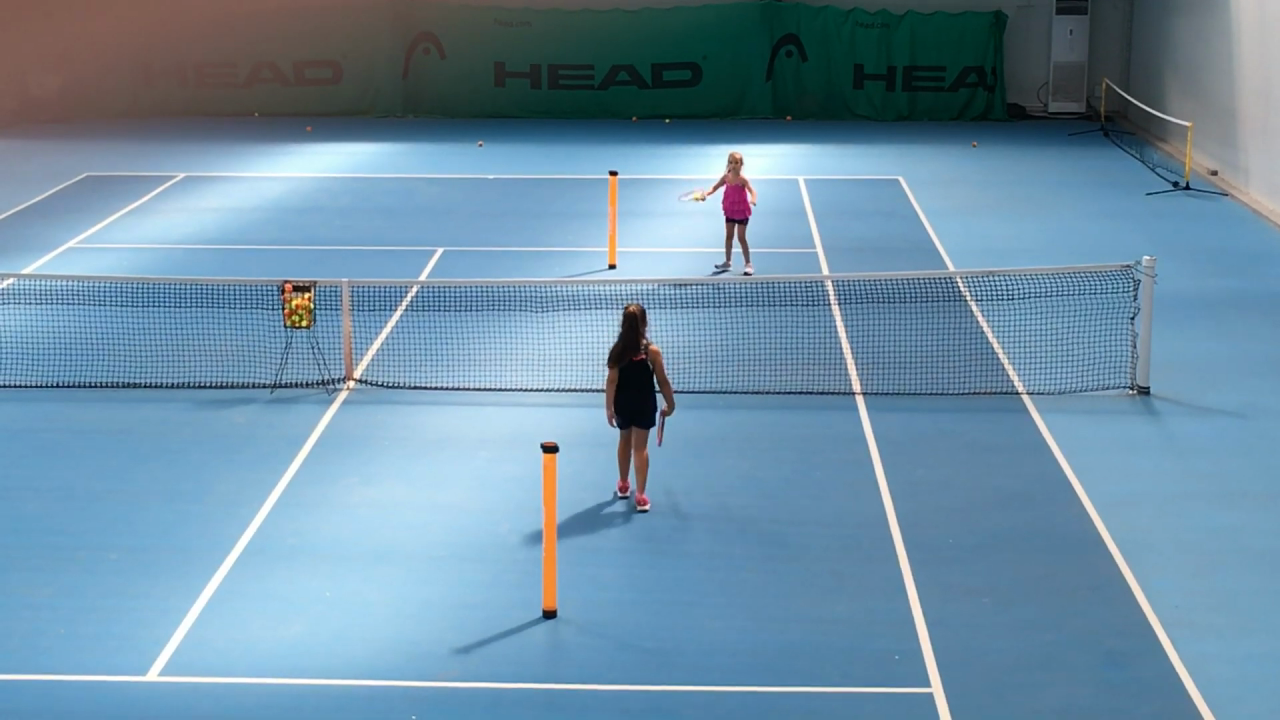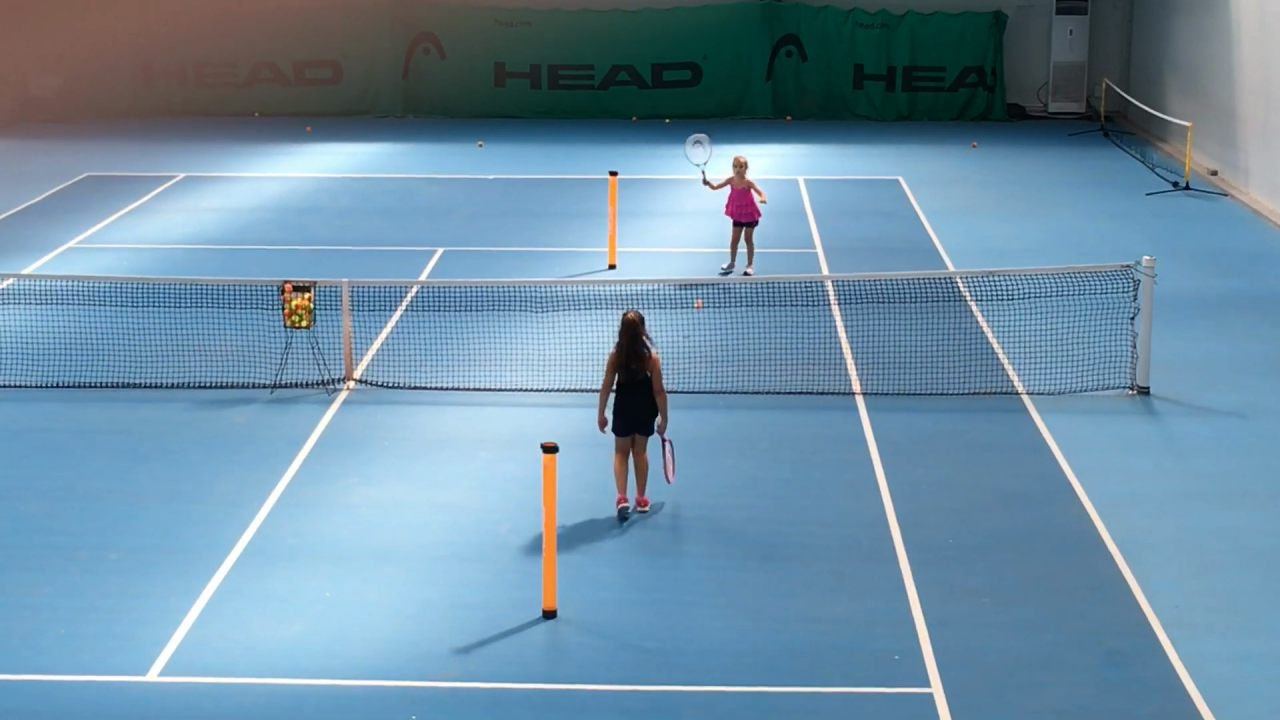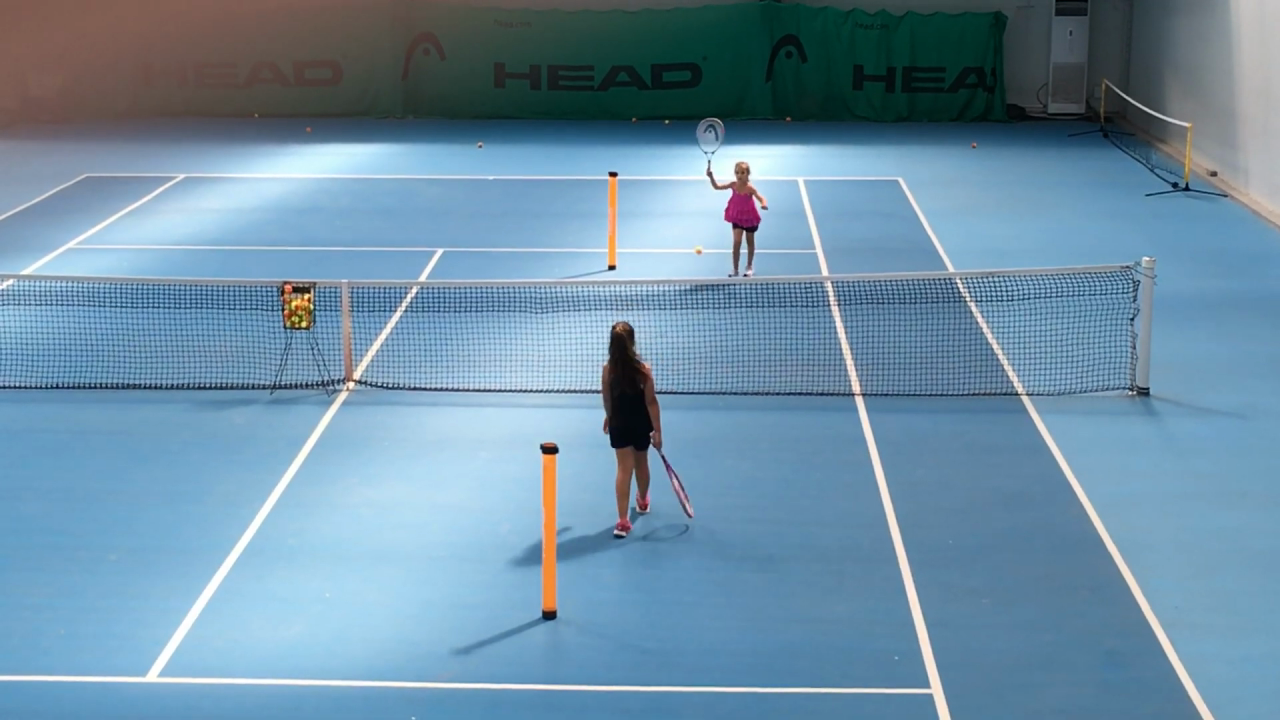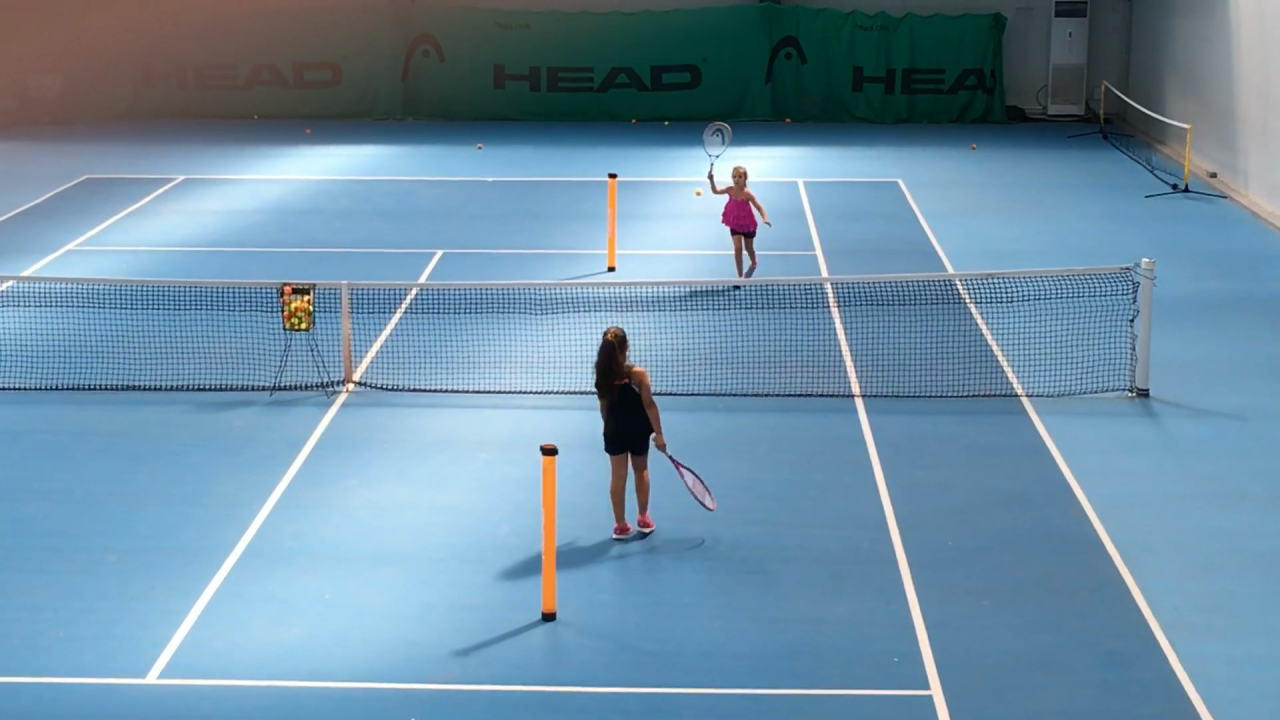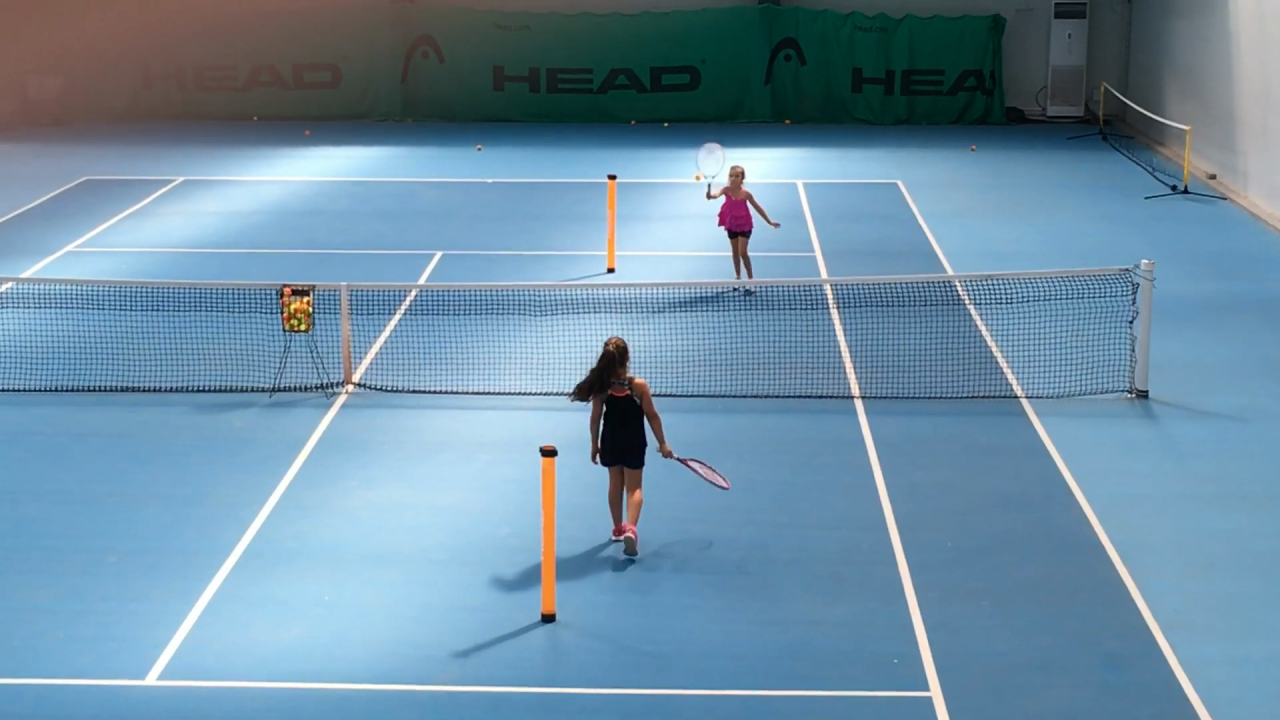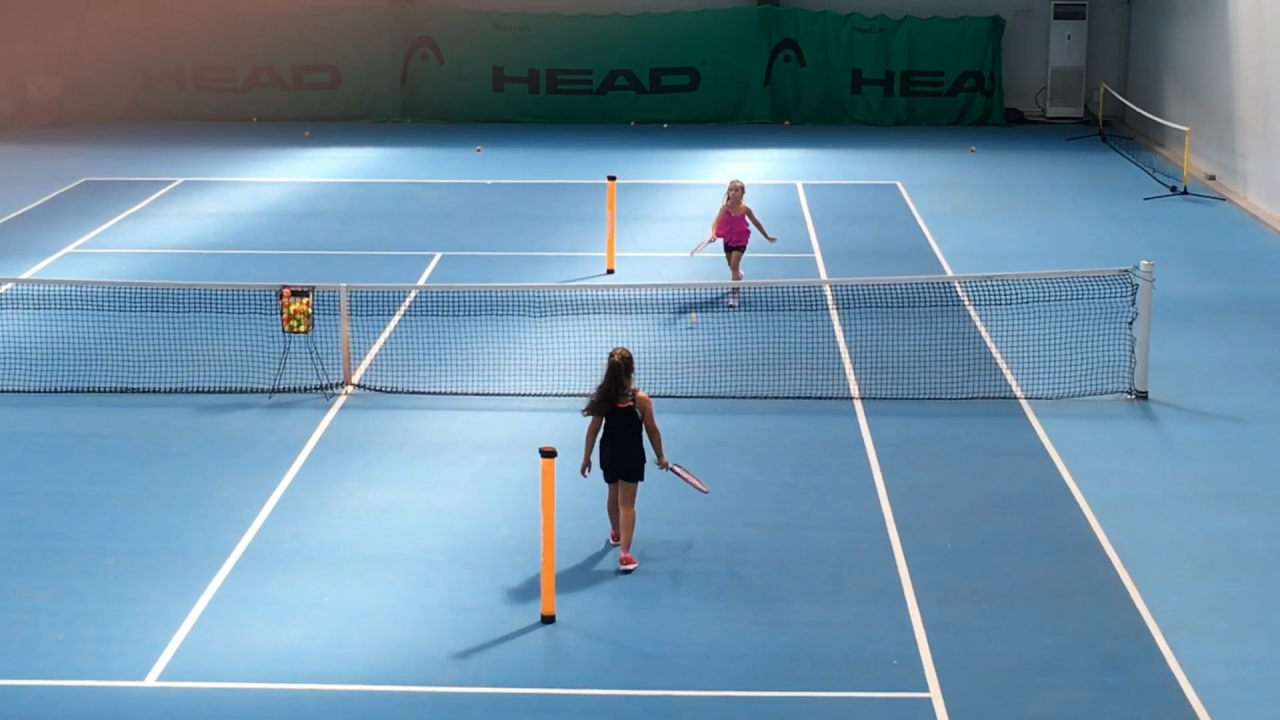
dt=0.2s
person 1, frame 1
left shoulder: (618, 349)
right shoulder: (653, 351)
left elbow: (611, 381)
right elbow: (662, 381)
left wrist: (609, 408)
right wrist: (670, 404)
left hip: (623, 403)
right hip: (645, 404)
left knee: (624, 442)
right knee: (640, 448)
left ankle: (623, 485)
right ankle: (640, 496)
person 1, frame 2
left shoulder: (615, 356)
right shoulder: (651, 357)
left elbow: (606, 387)
right elbow: (659, 391)
left wrist: (601, 413)
right wrist: (663, 417)
left hip: (623, 411)
right hip: (645, 412)
left knee: (621, 453)
right knee: (640, 453)
left ankle: (622, 497)
right ankle: (641, 498)
person 1, frame 3
left shoulder: (608, 369)
right shoulder: (643, 369)
left elbow: (607, 398)
right elbow: (651, 402)
left wrist: (608, 417)
right wrist: (656, 430)
left hip: (618, 424)
right hip: (641, 424)
left knee: (624, 469)
right knee: (641, 463)
left ankle: (622, 521)
right ankle: (642, 501)
person 1, frame 4
left shoulder: (603, 375)
right shoulder: (638, 374)
left elbow: (604, 406)
right elbow: (649, 405)
right wrist: (658, 433)
left hip: (614, 430)
right hip: (637, 430)
left knee: (618, 476)
right knee: (641, 472)
left ankle: (621, 525)
right ankle: (644, 519)
person 1, frame 5
left shoulder: (601, 386)
right shoulder: (639, 385)
left elbow: (595, 418)
right elbow: (652, 416)
left wrist: (595, 444)
right wrist: (662, 443)
left hip: (610, 442)
right hip: (634, 442)
left knee: (615, 485)
right knee: (634, 488)
left ankle: (618, 527)
right ankle: (630, 529)
person 1, frame 6
left shoulder: (604, 397)
right shoulder: (641, 399)
left elbow: (593, 430)
right elbow: (652, 431)
left wrist: (586, 457)
right wrist: (660, 456)
left hip: (608, 454)
right hip: (632, 456)
left knee: (614, 495)
right knee: (627, 503)
left ankle: (616, 533)
right ankle: (625, 555)
